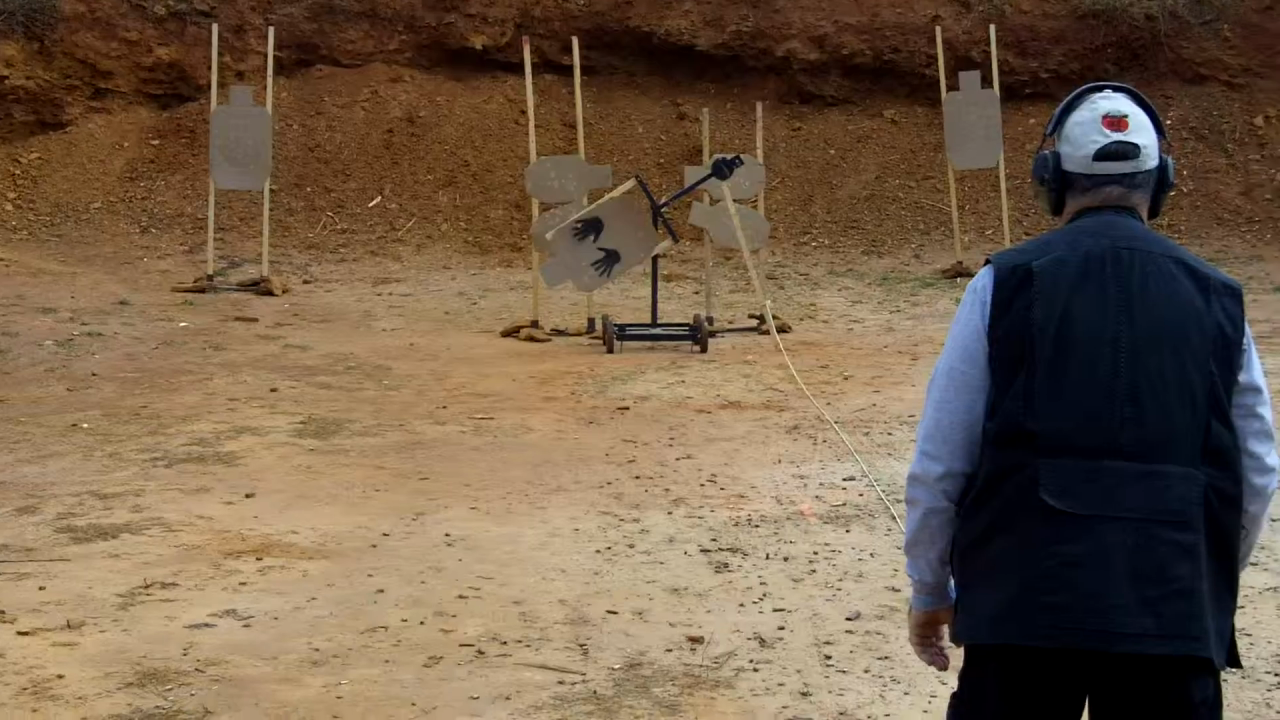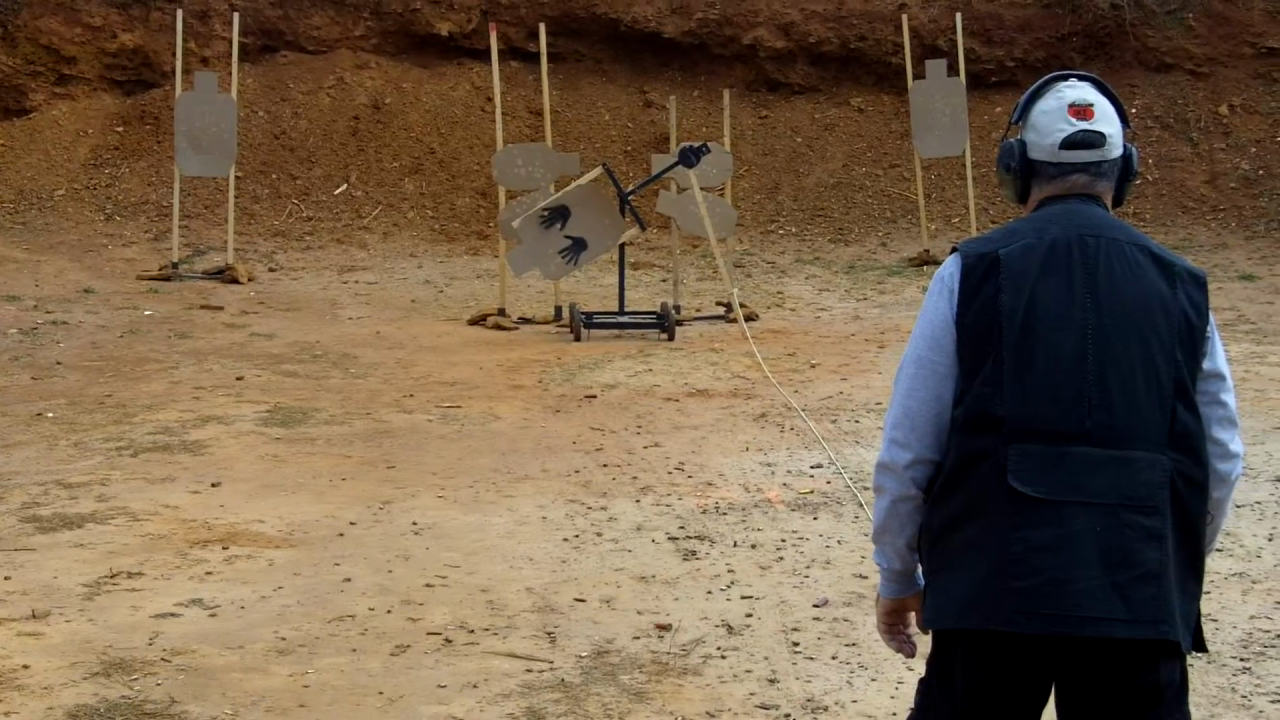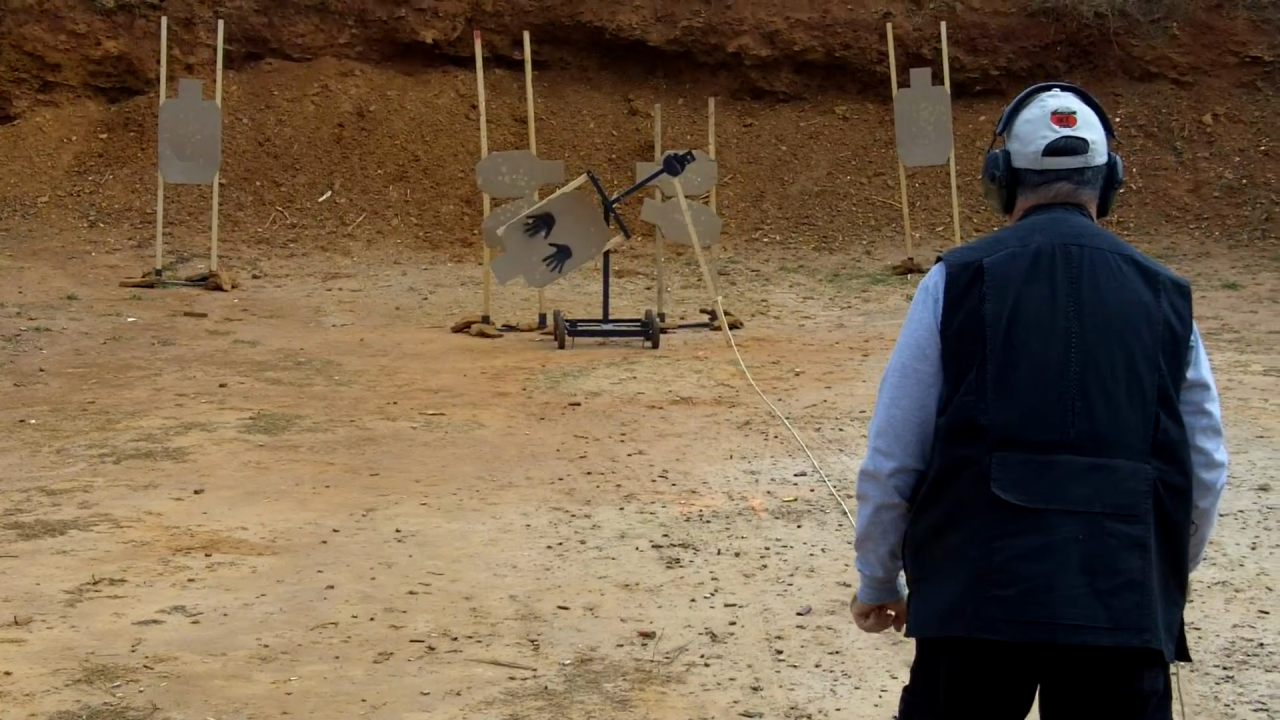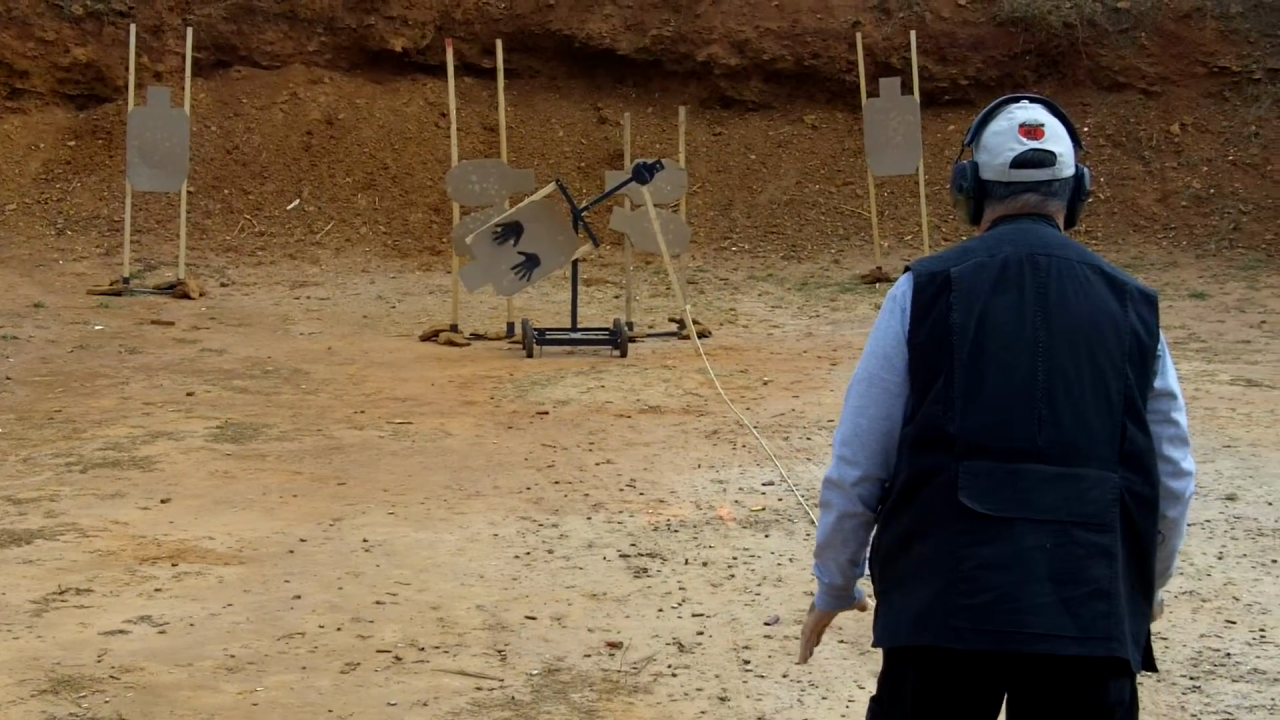
dt=0.5s
person 1, frame 1
left shoulder: (1007, 284)
right shoulder: (1218, 300)
left elbow: (940, 463)
left wrist: (930, 589)
right wrist: (1211, 584)
left hip: (1024, 603)
right hip: (1175, 611)
person 1, frame 2
left shoulder: (974, 271)
right shoulder: (1181, 286)
left elbow: (908, 449)
right elbow: (1220, 460)
left wrist: (898, 575)
right wrist: (1177, 570)
left hip: (992, 588)
right hip: (1139, 595)
person 1, frame 3
left shoulder: (958, 281)
right shoulder: (1166, 296)
left elbow: (892, 458)
right elbow: (1205, 471)
left wrist: (877, 578)
right wrist: (1165, 580)
left hip: (976, 596)
right hip: (1124, 603)
person 1, frame 4
left shoulder: (926, 289)
right shoulder: (1132, 306)
left elbow: (856, 467)
right elbow: (1172, 477)
left wrist: (834, 584)
right wrist: (1142, 587)
left hip: (944, 603)
right hip: (1090, 609)
